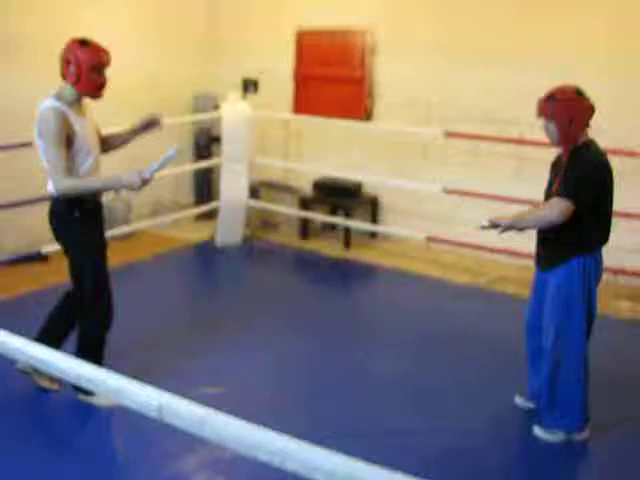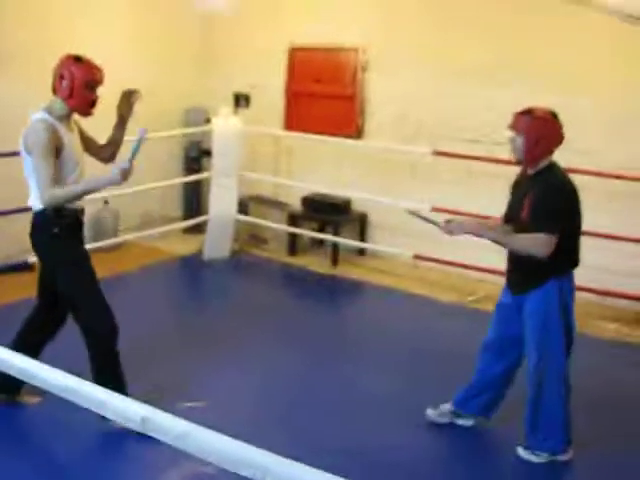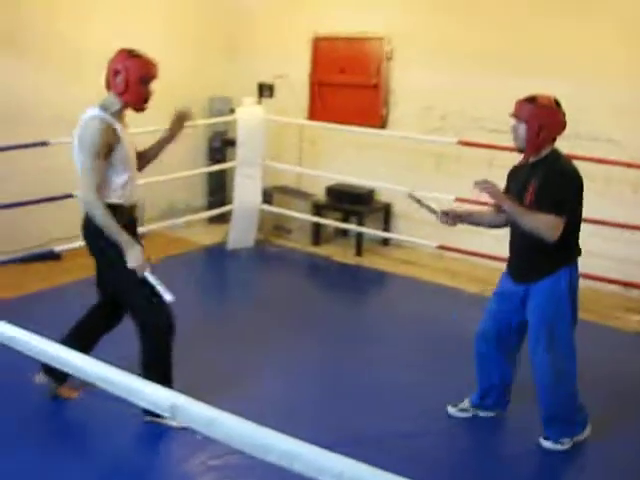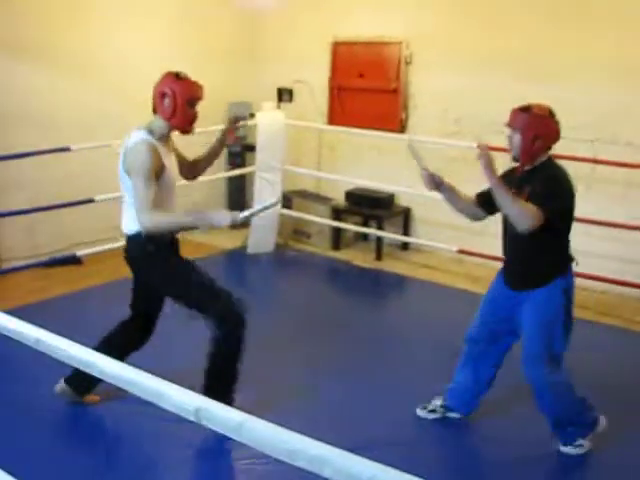
dt=0.4s
person 1, frame 1
left shoulder: (78, 108)
right shoulder: (53, 115)
left elbow: (101, 144)
right elbow: (62, 184)
left wrist: (138, 130)
right wrist: (119, 180)
left hip: (86, 210)
right hip: (72, 214)
left knee: (84, 292)
right knee: (98, 303)
right ankle: (87, 384)
person 1, frame 2
left shoulder: (69, 124)
right shoulder: (42, 129)
left elbow: (104, 154)
right elbow: (50, 195)
left wrist: (122, 119)
right wrist: (103, 181)
left hip: (65, 228)
right hip: (54, 230)
left knee: (51, 309)
right knee: (99, 320)
person 1, frame 3
left shoulder: (114, 122)
right shoulder: (96, 126)
left elbow: (134, 164)
right elbow: (89, 198)
left wrist: (170, 135)
right wrist: (128, 245)
left hip: (118, 225)
right hip: (107, 231)
left knee: (111, 305)
right knee: (157, 319)
left ankle: (54, 372)
person 1, frame 4
left shoulder: (161, 142)
right shoulder: (143, 150)
left elbow: (190, 172)
right elbow: (148, 221)
left wrist: (221, 143)
right wrist: (207, 217)
left hip: (151, 248)
right hip: (152, 251)
left knee: (140, 324)
right knee: (229, 313)
left ankle: (77, 382)
right ankle: (217, 401)
person 2, frame 1
left shoulder: (589, 164)
right shoulder: (567, 158)
left elbow: (556, 213)
left wrist: (511, 221)
right wrist: (523, 218)
left hip: (574, 265)
right hip: (553, 261)
left knee: (563, 341)
right knee: (538, 329)
left ankle: (568, 422)
right ankle: (543, 393)
person 2, frame 2
left shoulder: (556, 187)
right shoulder: (524, 180)
left elbow: (542, 246)
left wrist: (485, 231)
right wrist: (467, 227)
left hip: (548, 288)
right hip: (518, 284)
left knee: (545, 364)
right knee: (498, 349)
left ankle: (552, 443)
right ankle: (469, 408)
person 2, frame 3
left shoulder: (562, 173)
right shoulder: (520, 170)
left elbow: (551, 229)
left wrist: (504, 200)
right wrist: (465, 217)
left hip: (552, 278)
right hip: (517, 273)
left knee: (549, 355)
right knee: (492, 335)
left ankle: (569, 427)
right ankle: (488, 401)
person 2, frame 4
left shoulder: (554, 181)
right shoulder: (514, 175)
left elbow: (526, 223)
right elbow: (477, 210)
left wrist: (494, 179)
right wrist: (441, 186)
left hip: (547, 287)
right hip: (511, 280)
left knee: (539, 363)
right knee: (480, 340)
left ankle: (582, 425)
right ankle: (457, 401)
